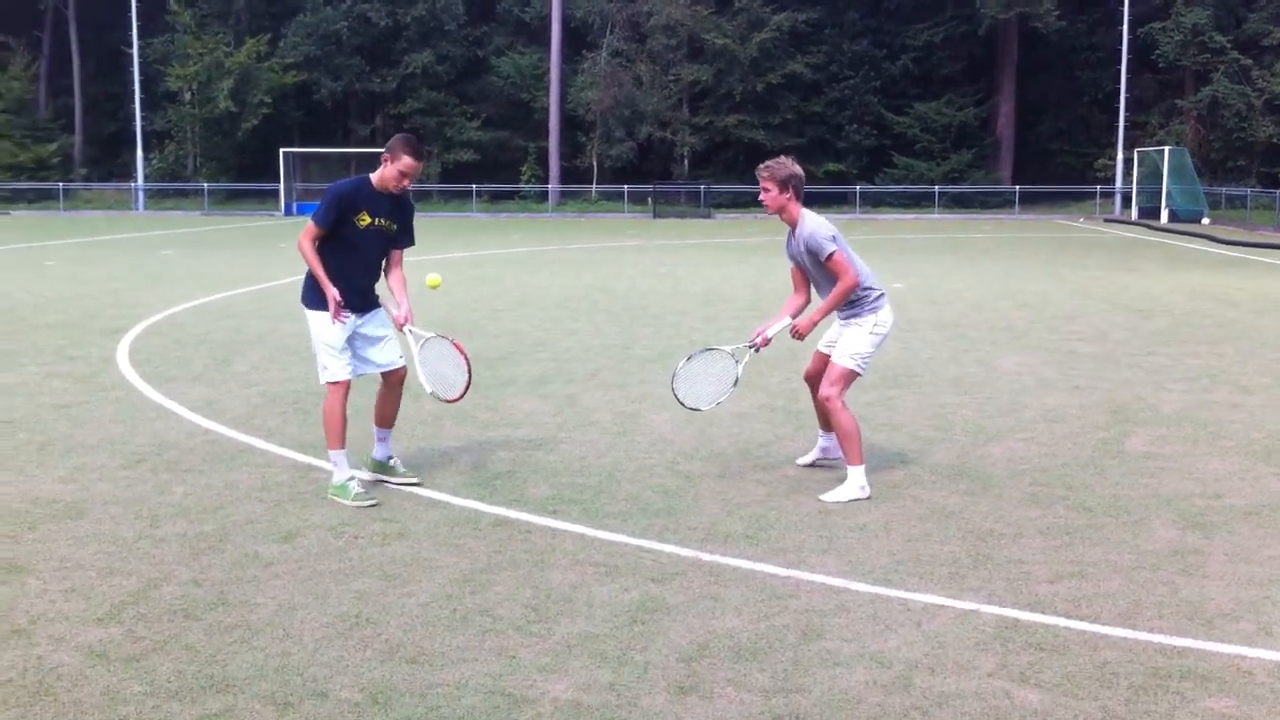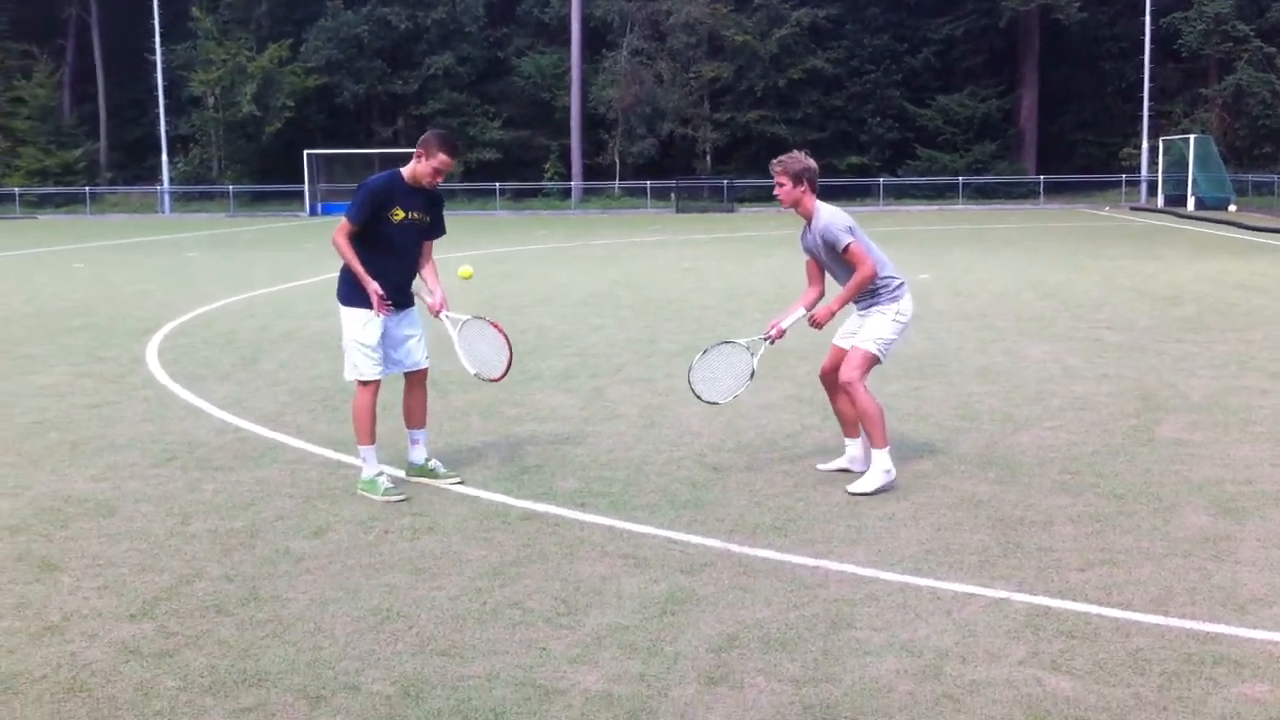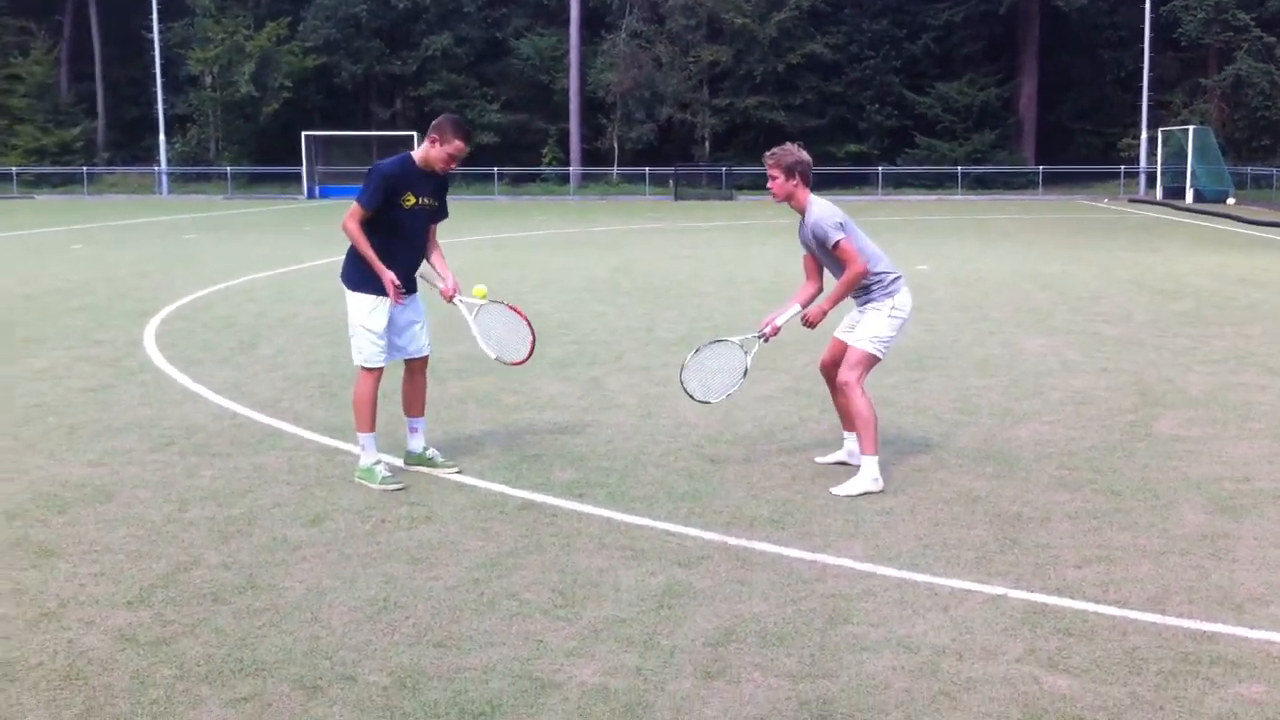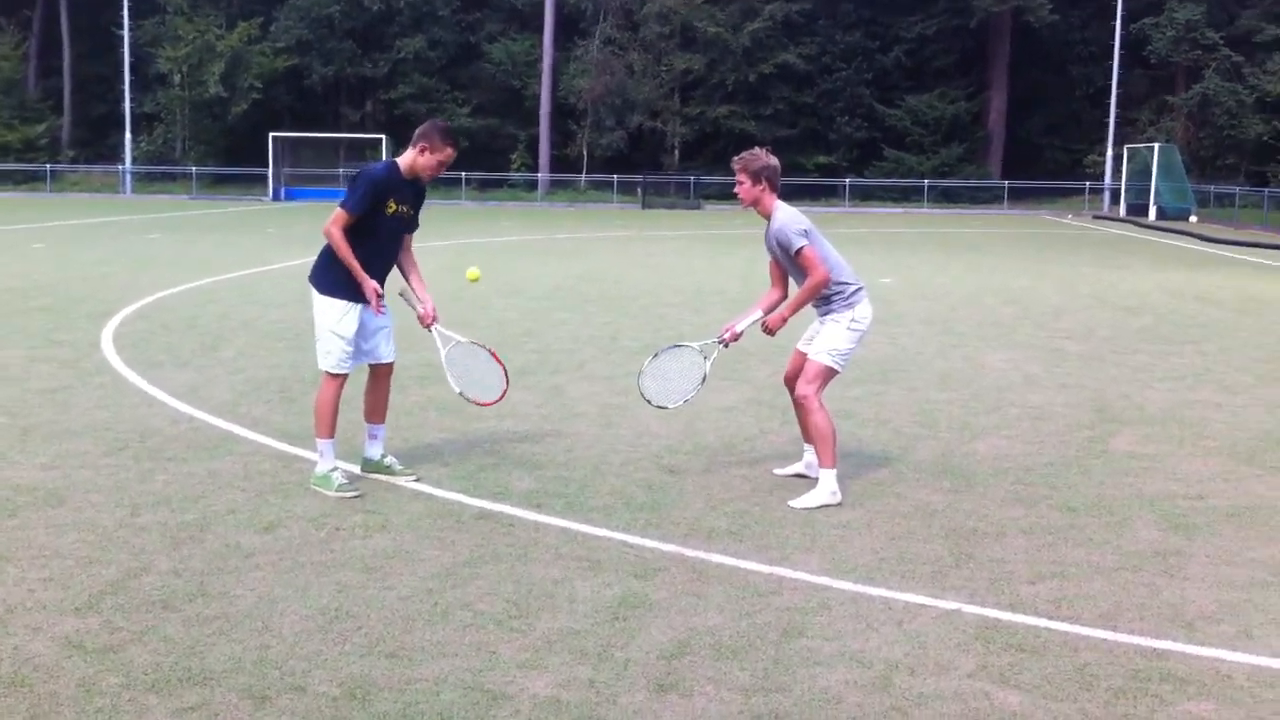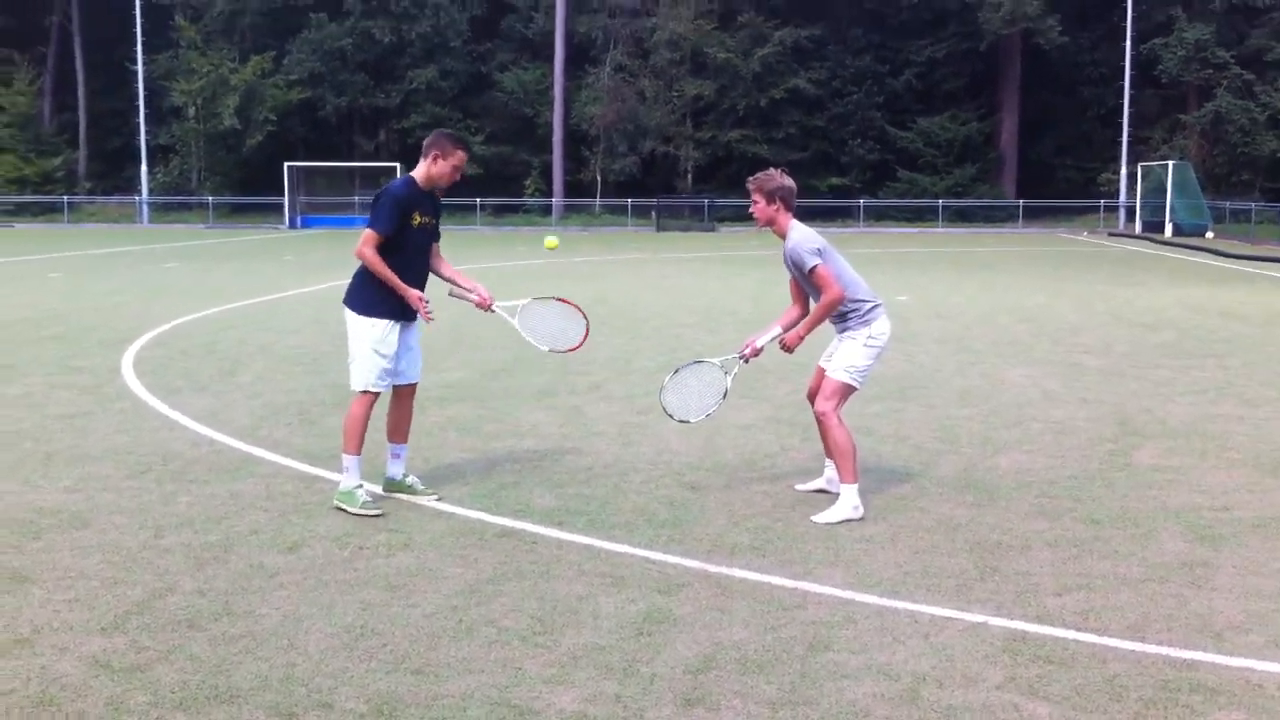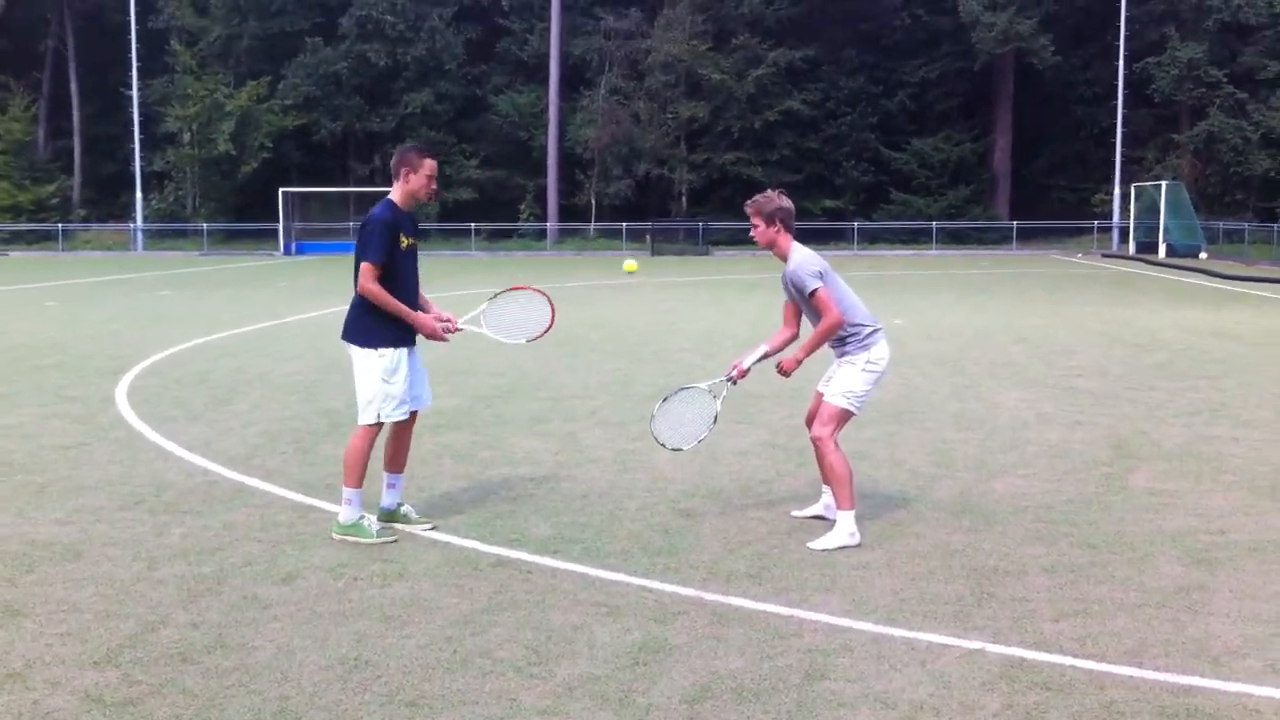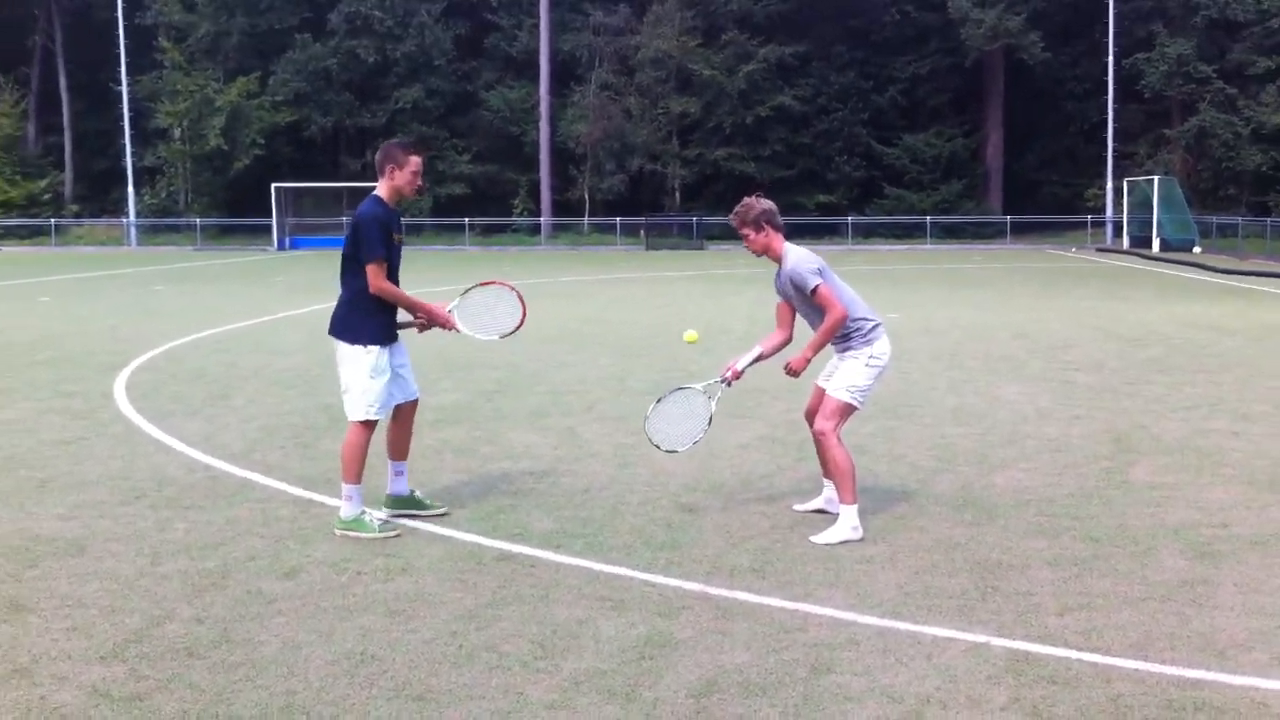
dt=0.3s
person 1, frame 1
left shoulder: (402, 207)
right shoulder: (345, 193)
left elbow: (394, 265)
right elbow: (306, 240)
left wrist: (403, 304)
right wrist: (328, 287)
left hip: (367, 304)
right hip: (327, 303)
left knee: (396, 372)
right knee: (339, 383)
left ankle: (381, 456)
right ankle: (340, 477)
person 1, frame 2
left shoulder: (432, 200)
right shoulder: (377, 188)
left elbow: (425, 256)
right elbow: (340, 237)
left wrist: (436, 291)
right wrist: (367, 282)
left hip: (402, 301)
right hip: (362, 299)
left knee: (417, 373)
right knee: (368, 382)
left ankle: (418, 458)
right ankle: (369, 472)
person 1, frame 3
left shoulder: (438, 183)
right shoulder: (389, 172)
right elbow: (351, 223)
left wrist: (446, 275)
right wrist: (382, 271)
left hip: (406, 287)
right hip: (369, 285)
left knee: (418, 361)
right knee: (372, 368)
left ankle: (416, 447)
right ankle: (367, 460)
person 1, frame 4
left shoulder: (415, 192)
right shoulder: (375, 178)
left elbow: (403, 250)
right elbow: (332, 229)
left wrist: (424, 298)
right wrist: (363, 279)
left hip: (371, 293)
right hip: (338, 289)
left knee: (383, 366)
right knee: (336, 374)
left ankle: (374, 455)
right ankle: (324, 468)
person 1, frame 5
left shoulder: (432, 202)
right shoulder: (396, 194)
left elbow: (433, 258)
right elbow: (364, 250)
left wrist: (474, 287)
right wrist: (406, 290)
left hip: (404, 313)
right hip: (372, 310)
left knee: (406, 388)
right knee: (368, 391)
left ankle: (396, 474)
right ankle: (349, 485)
person 1, frame 6
left shoulder: (408, 220)
right shoulder: (381, 219)
right elbow: (367, 286)
left wrist: (433, 314)
right wrist: (417, 320)
left hip: (400, 340)
right hip: (374, 339)
left knee: (406, 417)
right knee: (372, 423)
left ankle: (390, 505)
right ankle: (348, 517)
person 1, frame 7
left shoulder: (390, 214)
right shoulder: (371, 216)
right elbow: (377, 285)
left wrist: (418, 313)
right wrist: (427, 310)
left hip: (383, 333)
right hip: (361, 335)
left knee: (406, 403)
right knee: (364, 419)
left ankle: (399, 491)
right ankle: (349, 513)
person 2, frame 1
left shoulder: (813, 230)
right shoulder: (793, 240)
left elbow: (850, 280)
right elbow: (801, 294)
left wrist: (813, 319)
right wrist: (771, 327)
left hip: (868, 315)
right hip: (849, 316)
left knee: (830, 393)
right knee: (813, 377)
left ankle: (857, 481)
right ankle: (828, 444)
person 2, frame 2
left shoulder: (829, 222)
right shoulder: (808, 233)
left elbow: (868, 269)
right elbow: (815, 288)
left wrist: (832, 308)
right wrist: (785, 319)
left hip: (890, 303)
right hip: (867, 307)
left knee: (852, 377)
right knee: (829, 374)
left ankle: (881, 465)
right ankle: (855, 453)
person 2, frame 3
left shoulder: (820, 217)
right shoulder: (806, 225)
left elbow: (858, 267)
right elbow: (813, 283)
left wrist: (824, 308)
right wrist: (778, 316)
left hip: (886, 299)
right hip: (869, 301)
left knee: (849, 379)
right knee: (830, 366)
left ankle: (870, 471)
right ankle: (853, 446)
person 2, frame 4
left shoulder: (784, 224)
right shoulder: (772, 229)
left elbow: (820, 275)
right elbow: (779, 290)
left wrist: (784, 315)
right wrist: (741, 322)
left hip: (847, 310)
right hip: (832, 312)
left knee: (807, 392)
right knee: (793, 379)
left ankle: (828, 486)
right ankle: (812, 460)
person 2, frame 5
left shoulder: (798, 243)
right shoulder: (792, 245)
left elbow: (834, 294)
right elbow: (800, 307)
left wrist: (800, 334)
right wrist: (761, 339)
left hip: (864, 326)
right hip: (853, 327)
left knee: (826, 408)
right knee: (816, 395)
left ankle: (850, 500)
right ankle: (833, 476)
person 2, frame 6
left shoulder: (800, 265)
right shoulder: (790, 271)
left elbow: (834, 318)
right elbow: (789, 329)
left wrist: (798, 357)
right wrist: (750, 359)
left hip: (864, 351)
right hip: (851, 352)
left knee: (823, 434)
right knee: (814, 422)
left ankle: (847, 527)
right ankle: (830, 501)
person 2, frame 7
left shoulder: (797, 264)
right shoulder: (782, 275)
left elbow: (838, 312)
right elbow: (783, 334)
left wrist: (807, 355)
left hip: (865, 347)
right hip: (849, 348)
left knee: (826, 428)
right knee: (814, 415)
left ankle: (849, 521)
right ankle: (832, 495)
